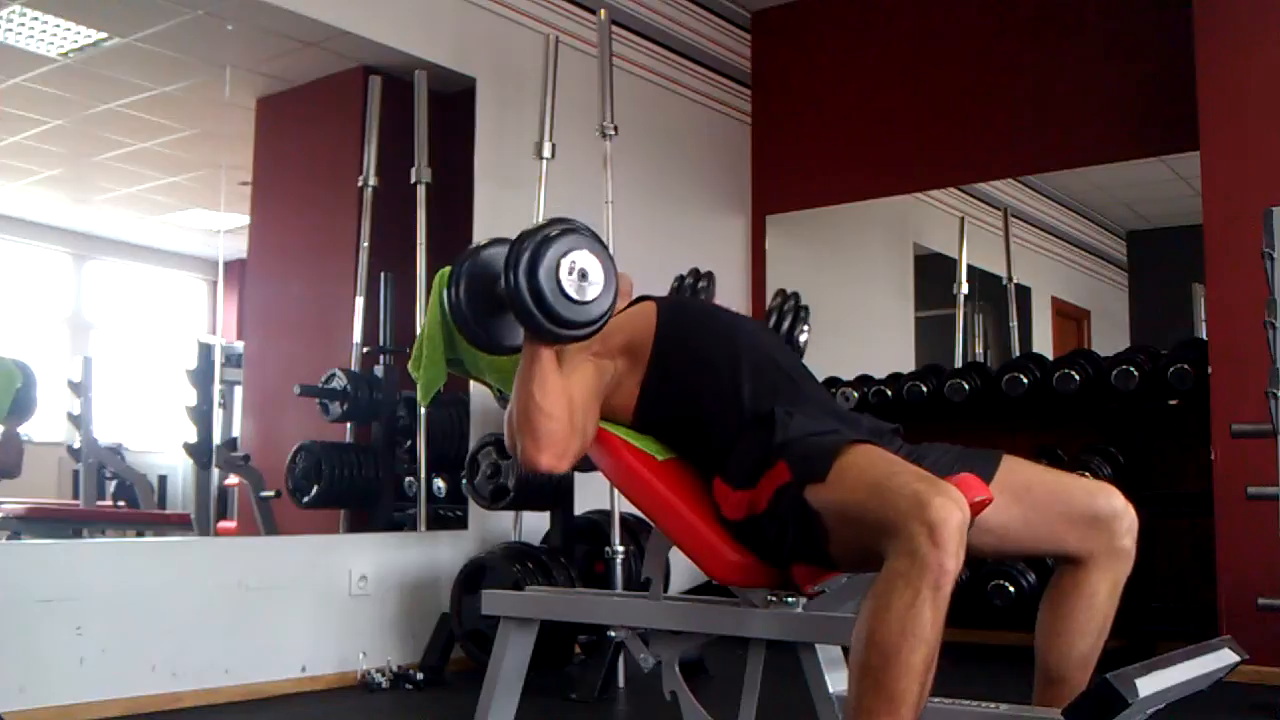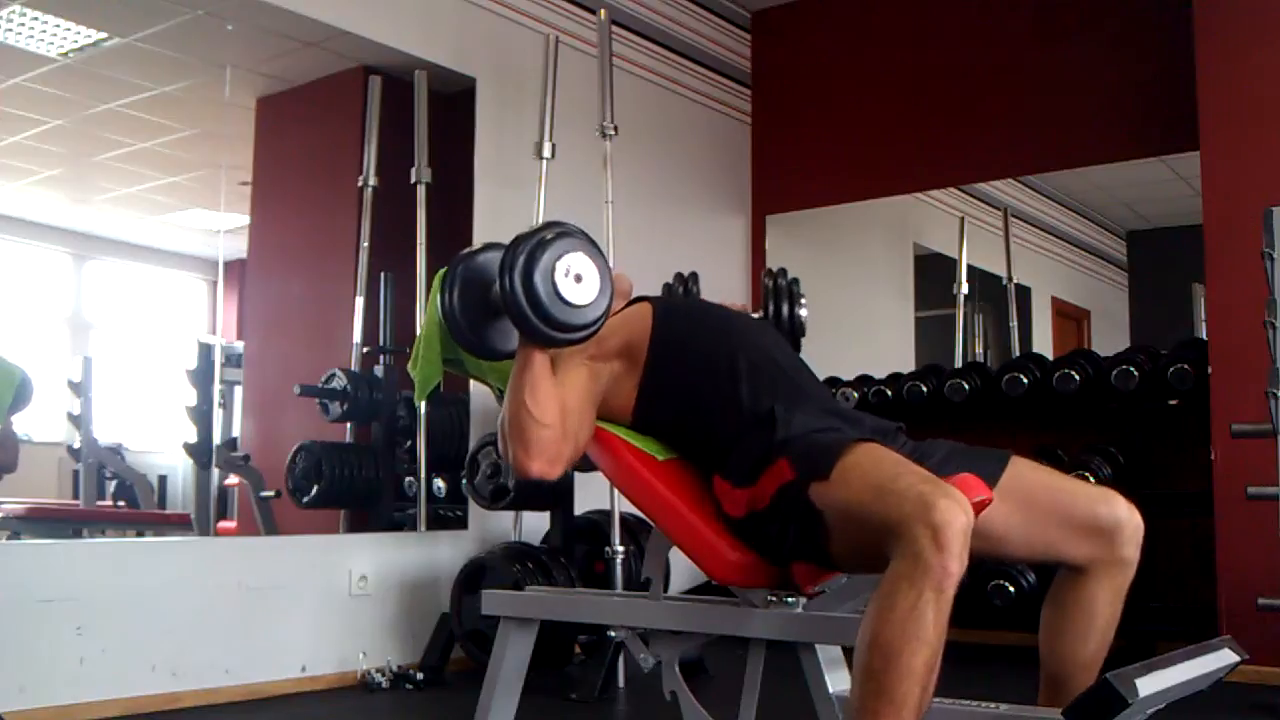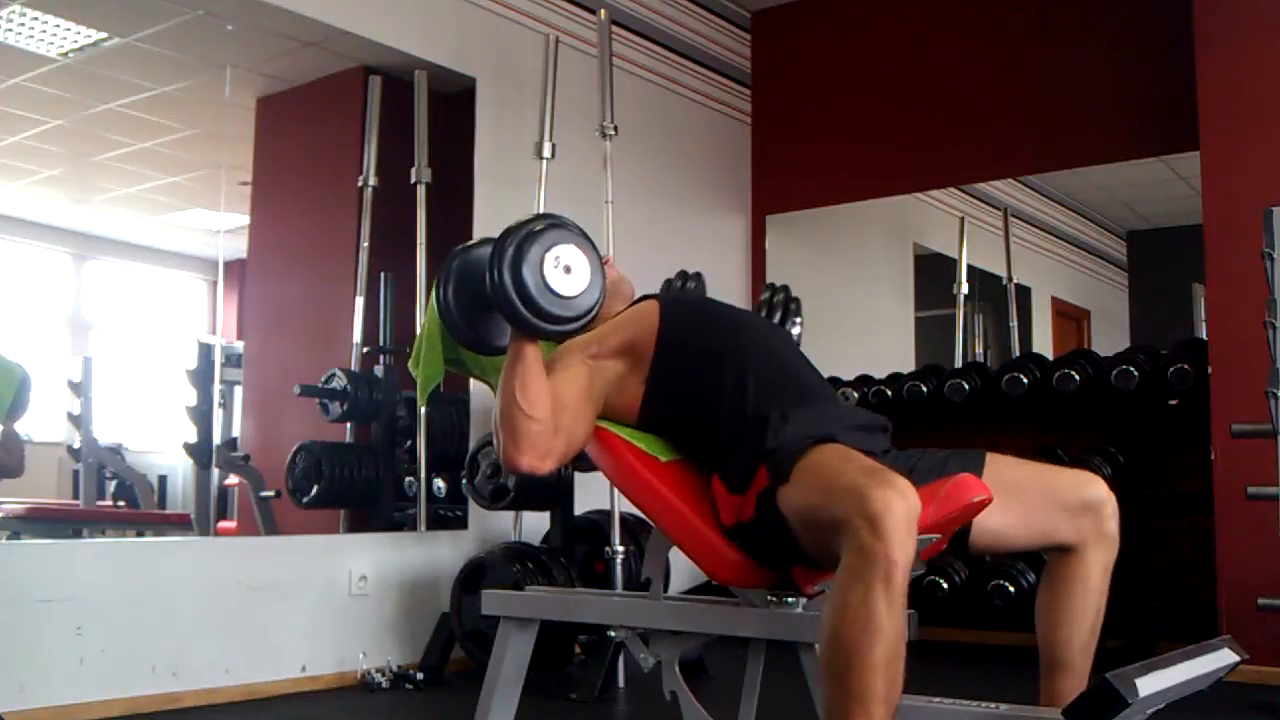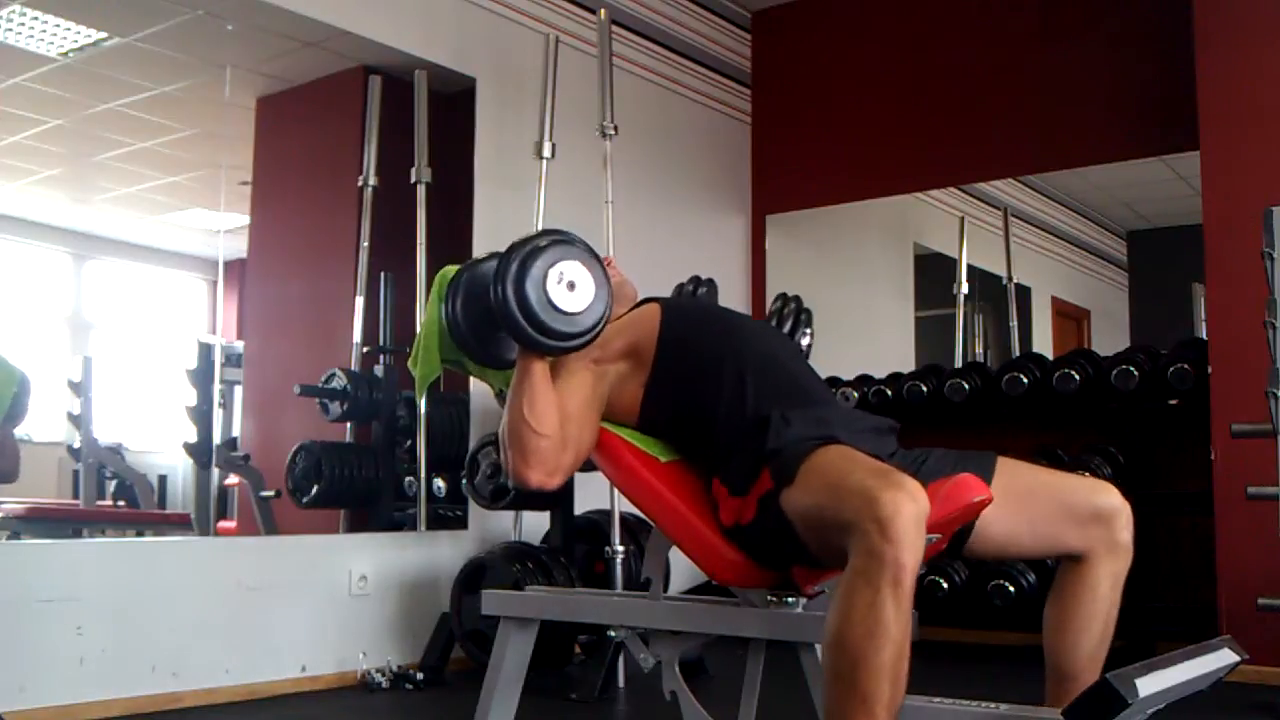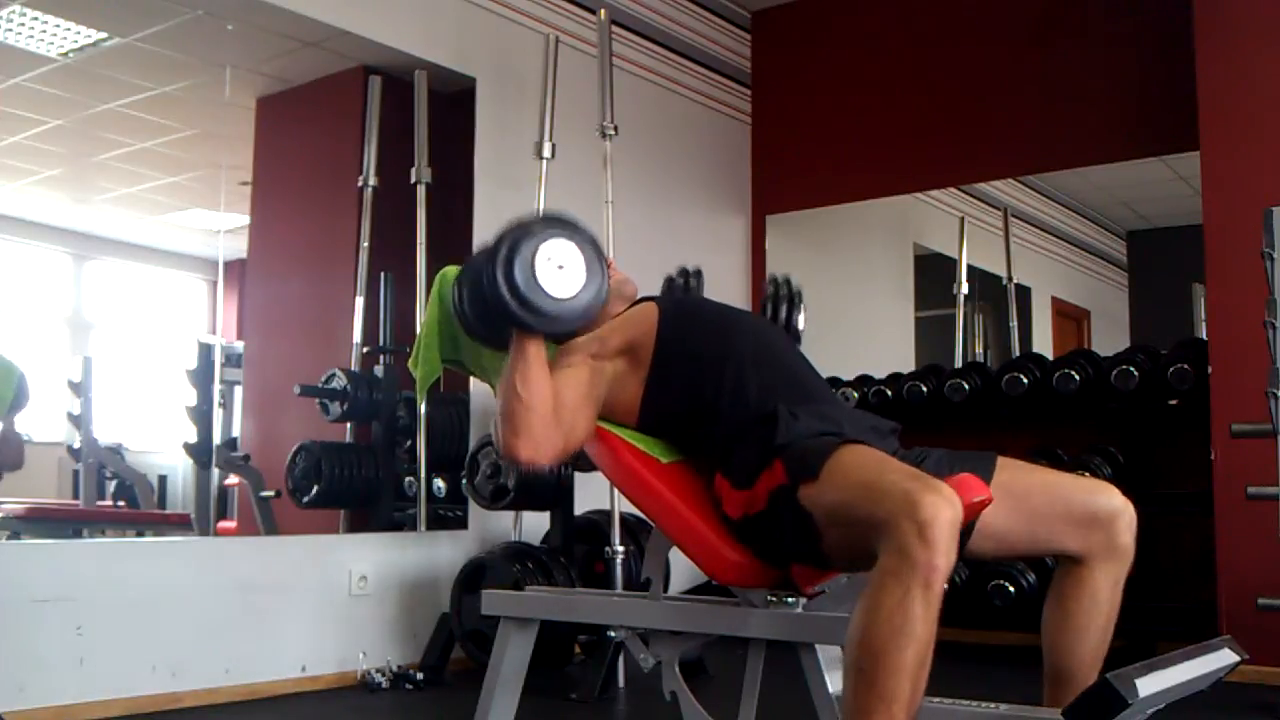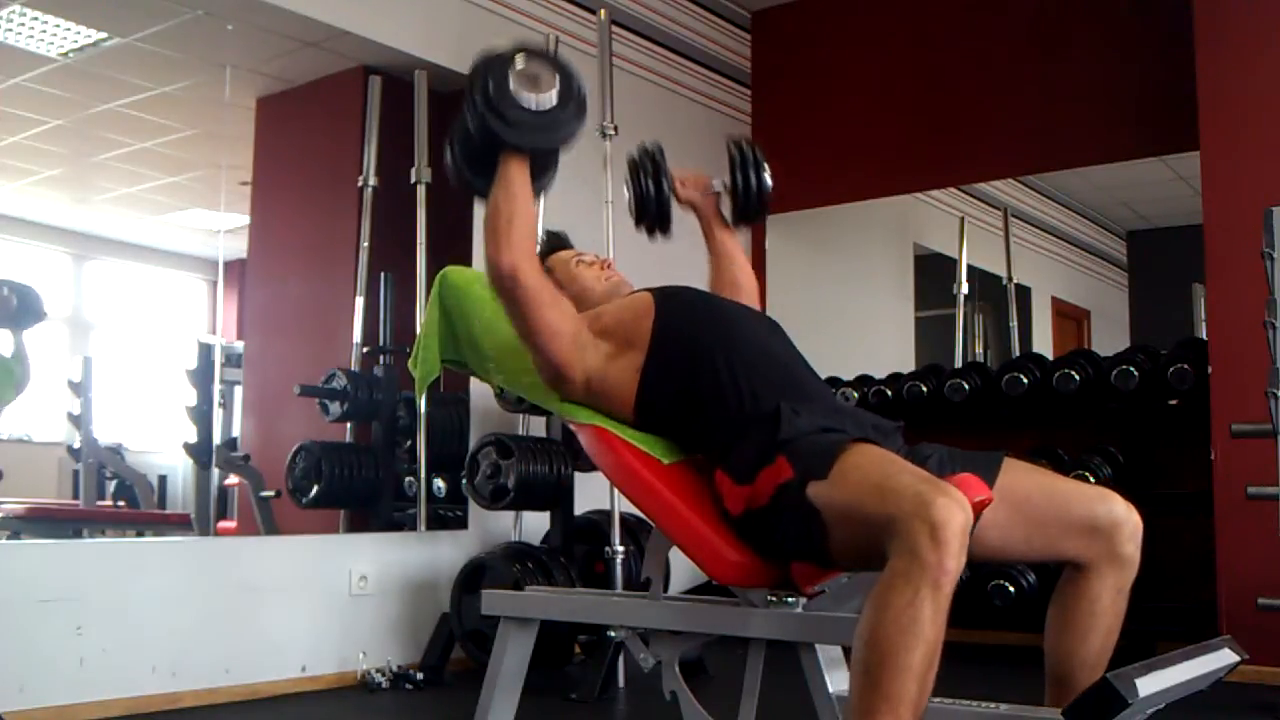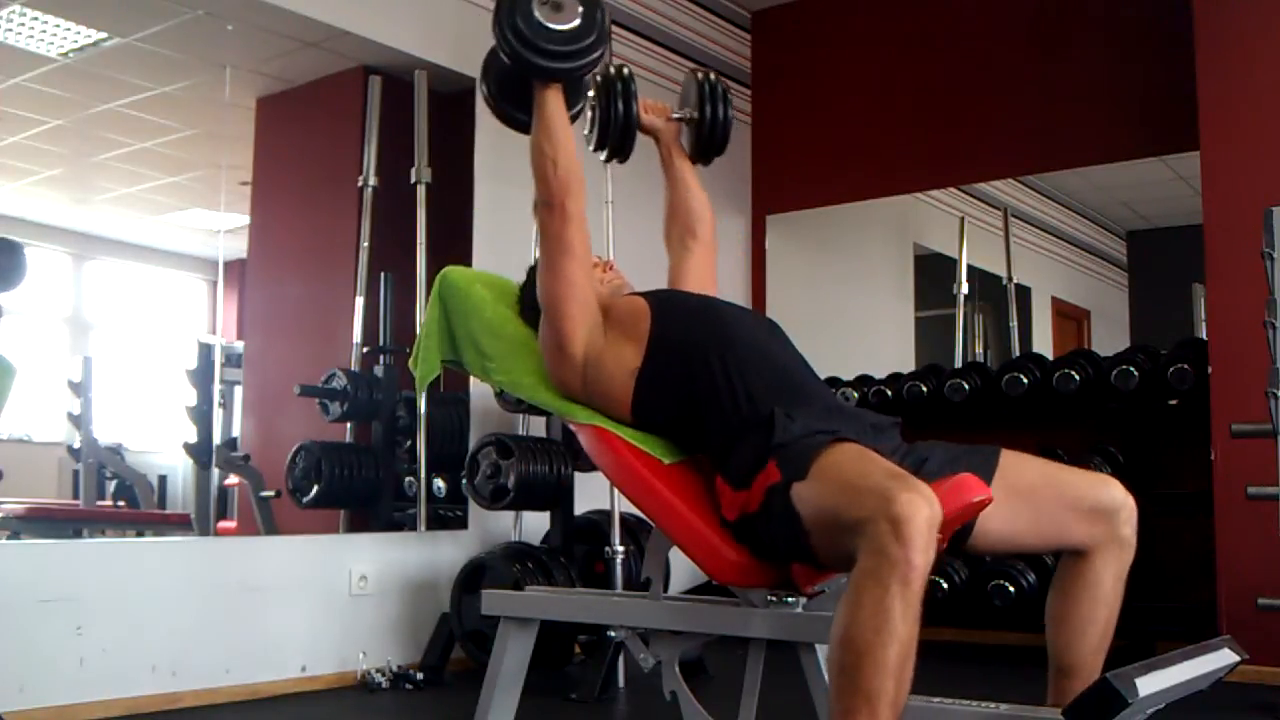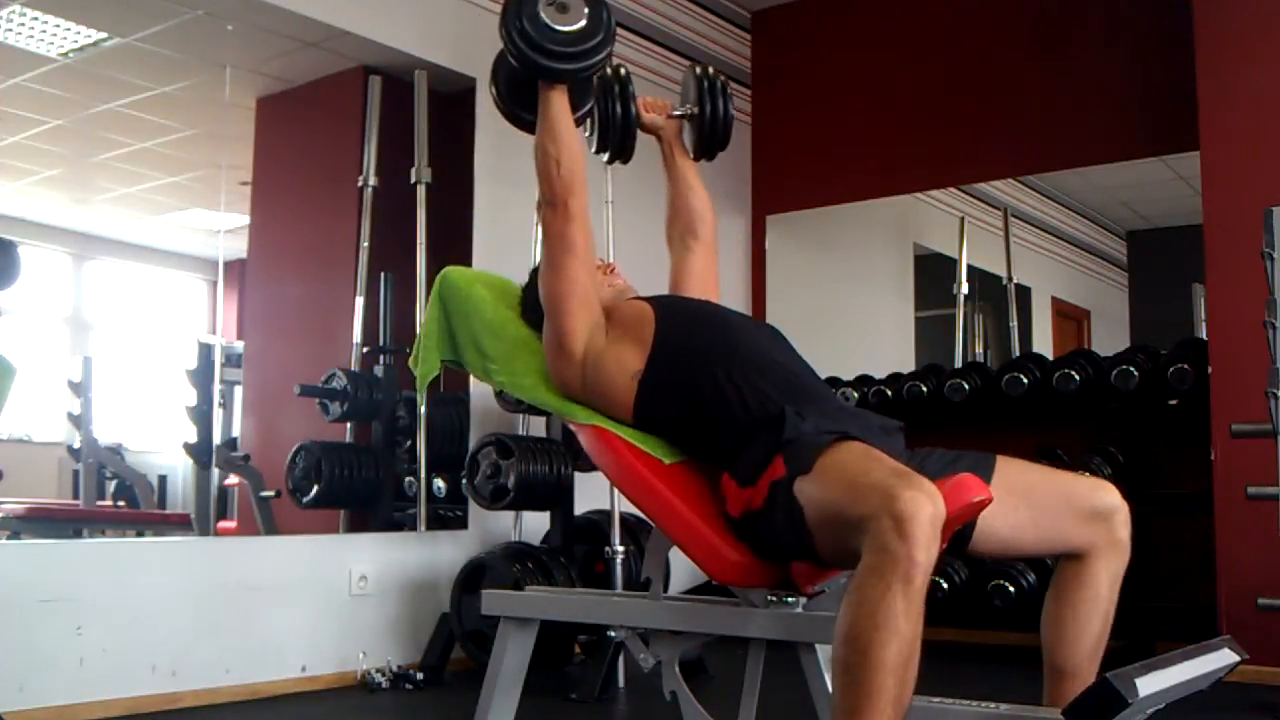
dt=0.4s
person 1, frame 1
left shoulder: (660, 326)
right shoulder: (591, 347)
right elbow: (545, 451)
left wrist: (745, 332)
left hip: (857, 439)
right hip: (778, 455)
left knee: (1108, 521)
right knee: (934, 522)
person 1, frame 2
left shoulder: (664, 326)
right shoulder: (589, 352)
right elbow: (538, 457)
left wrist: (749, 327)
right wrist: (533, 333)
left hip: (867, 443)
right hip: (781, 457)
left knee: (1113, 530)
right knee: (945, 524)
person 1, frame 3
left shoulder: (663, 324)
right shoulder: (593, 349)
right elbow: (530, 452)
left hip: (861, 452)
right hip: (778, 460)
left knee: (1091, 506)
right knee: (884, 513)
person 1, frame 4
left shoulder: (672, 327)
right shoulder: (593, 354)
right elbow: (537, 466)
left wrist: (767, 359)
left hip: (864, 446)
right hip: (777, 456)
left knee: (1104, 518)
right knee: (890, 516)
person 1, frame 5
left shoulder: (670, 330)
right shoulder: (589, 355)
right elbow: (528, 441)
left wrist: (749, 328)
left hip: (859, 440)
right hip: (779, 457)
left knee: (1107, 518)
right knee: (926, 519)
person 1, frame 6
left shoulder: (665, 323)
right shoulder: (580, 344)
left elbow: (743, 297)
right elbow: (511, 266)
left wrist: (709, 215)
right wrist: (516, 155)
left hip: (854, 434)
right hip: (778, 455)
left knee: (1113, 528)
right knee: (936, 524)
person 1, frame 7
left shoulder: (671, 315)
right shoulder: (578, 340)
left elbow: (694, 234)
right elbow: (560, 206)
left wrist: (669, 144)
right wrist: (550, 85)
left hip: (863, 441)
right hip: (776, 458)
left knee: (1107, 511)
right knee: (903, 520)
person 1, frame 8
left shoulder: (676, 321)
right shoulder: (582, 342)
left elbow: (695, 235)
right elbow: (563, 203)
left wrist: (671, 141)
right wrist: (555, 87)
left hip: (863, 441)
right hip: (778, 460)
left knee: (1102, 513)
right knee: (908, 515)
